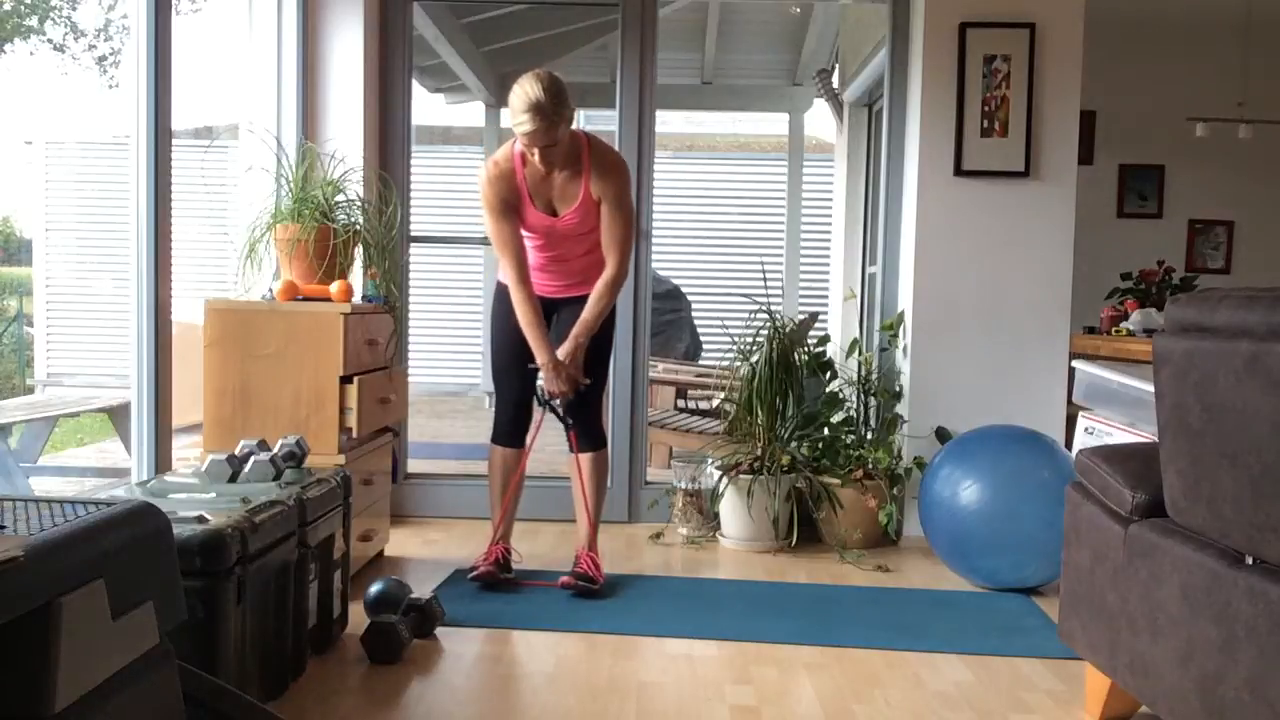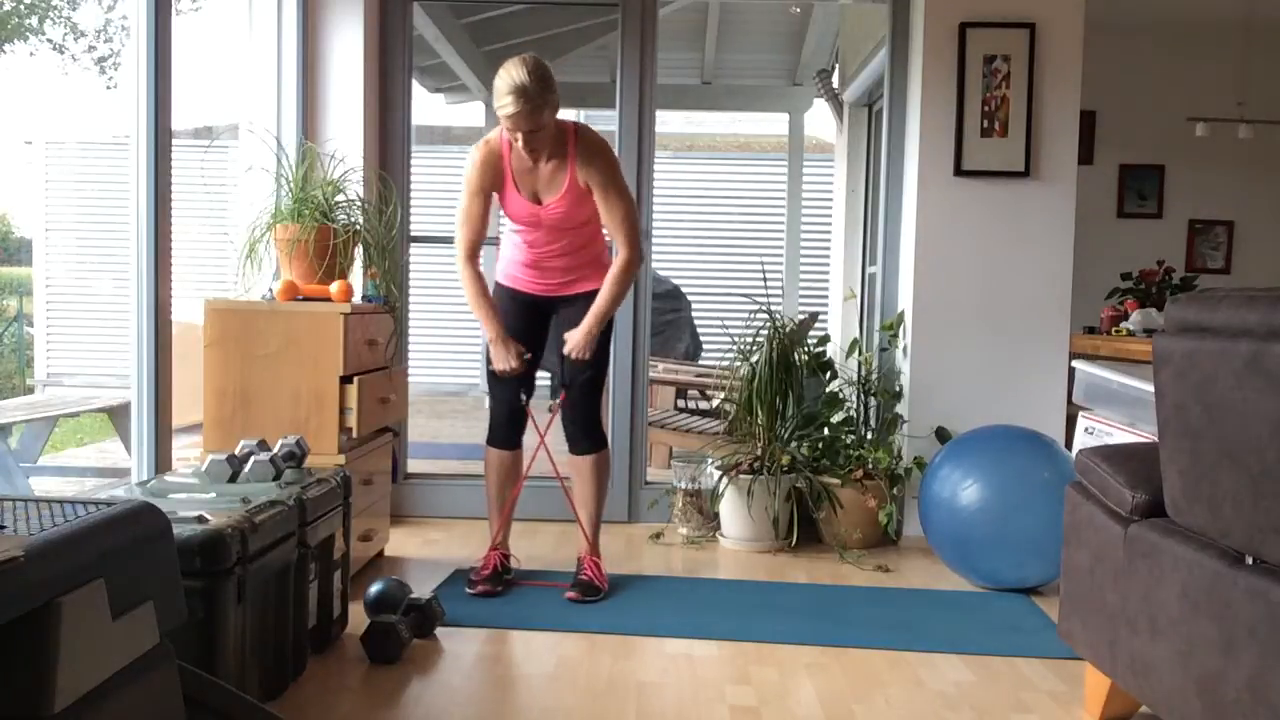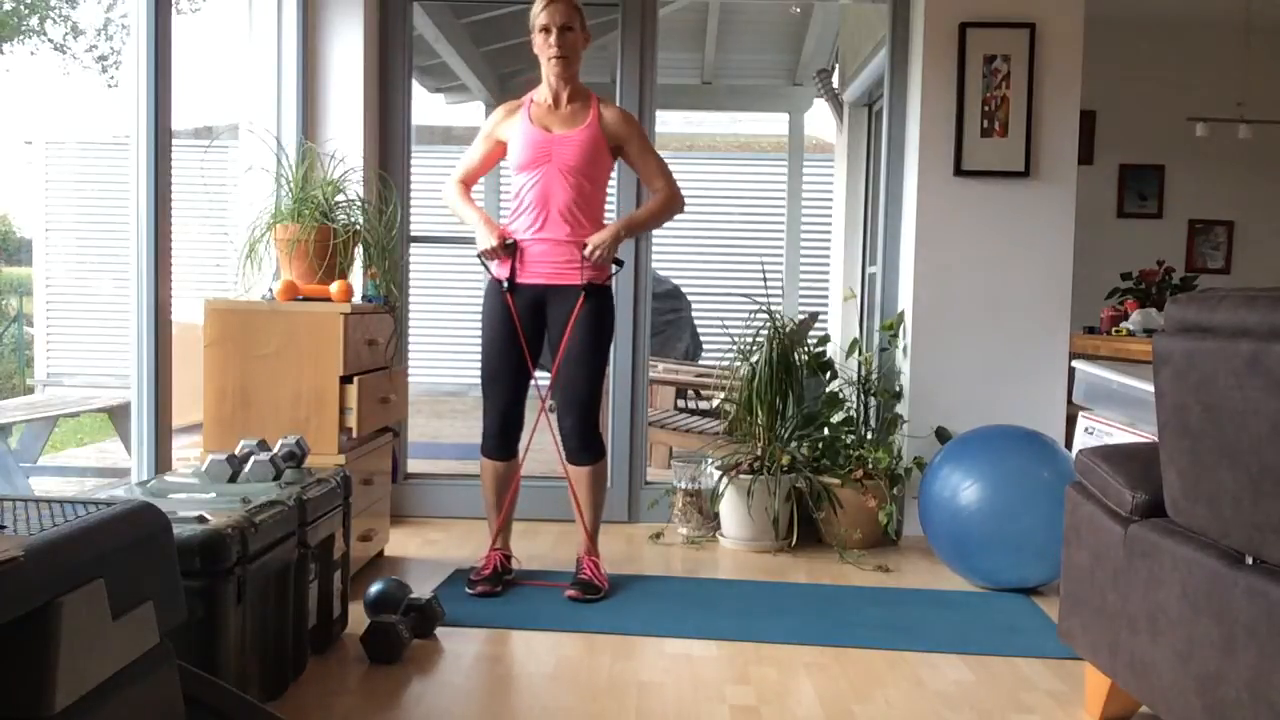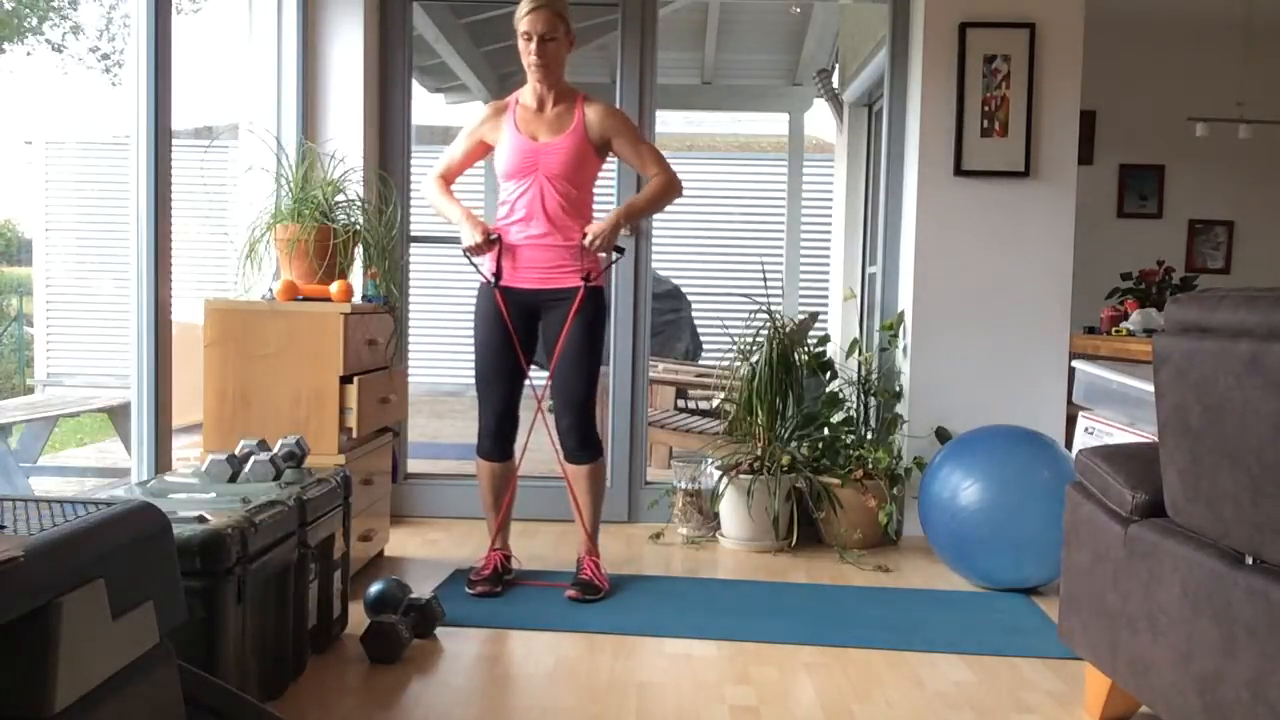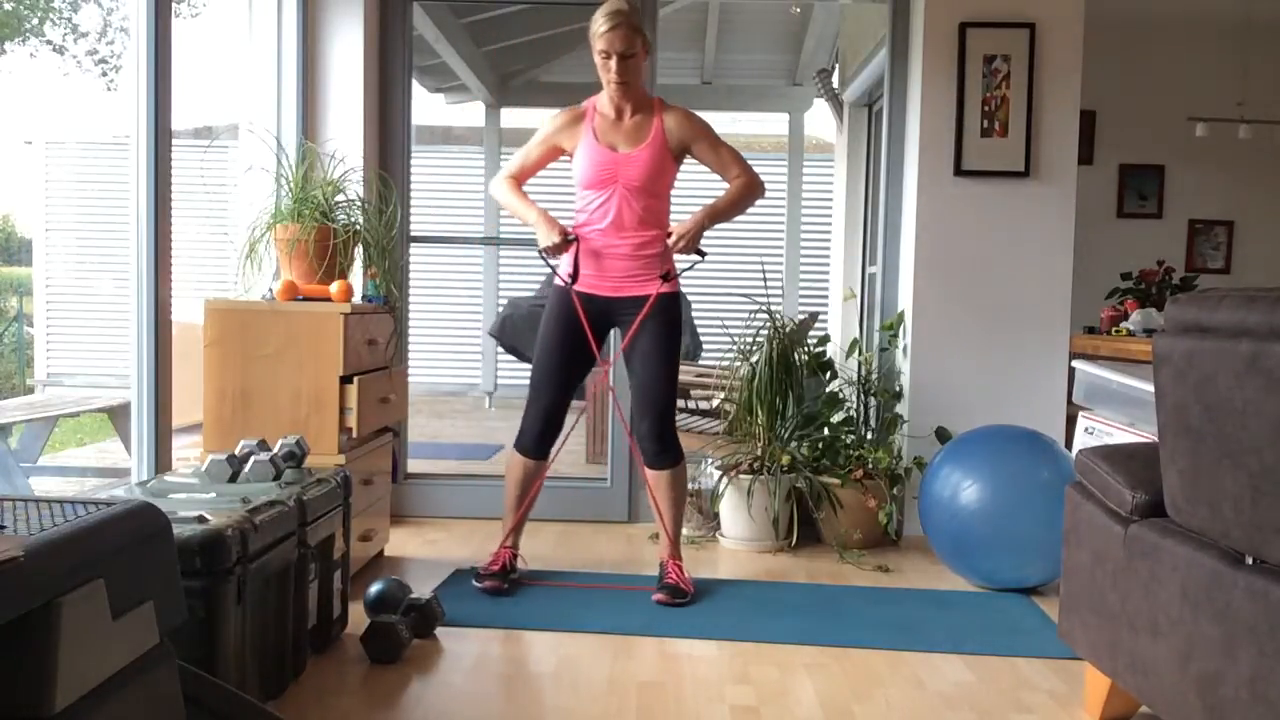
dt=1s
person 1, frame 1
left shoulder: (606, 167)
right shoulder: (499, 173)
left elbow: (617, 265)
right elbow: (517, 277)
left wrist: (575, 344)
right wrist: (546, 361)
left hip: (587, 295)
right hip: (520, 295)
left knee: (583, 416)
right knee: (510, 413)
left ankle: (587, 551)
right ankle: (499, 545)
person 1, frame 2
left shoulder: (591, 153)
right shoulder: (487, 157)
left elbow: (629, 252)
right elbow: (467, 258)
left wrist: (591, 327)
right wrist: (495, 338)
left hip: (583, 292)
right hip: (517, 289)
left knee: (582, 419)
right knee: (505, 417)
left ankle: (591, 556)
right ankle: (498, 550)
person 1, frame 3
left shoulder: (610, 120)
right shoulder: (509, 117)
left elbow: (670, 196)
right elbow: (456, 183)
left wrist: (618, 230)
right wrist: (482, 225)
left hip: (581, 286)
right hip: (513, 282)
left knee: (578, 422)
right knee: (500, 418)
left ankle: (589, 556)
right ankle: (498, 551)
person 1, frame 4
left shoulder: (597, 117)
right shoulder: (496, 117)
left elbow: (666, 182)
right elbow: (436, 180)
left wrist: (618, 217)
right wrist: (465, 220)
left hip: (574, 286)
right hip: (506, 284)
left knee: (575, 421)
right knee: (495, 420)
left ankle: (589, 555)
right ankle: (498, 551)
person 1, frame 5
left shoulder: (674, 124)
right shoulder: (572, 123)
left elbow: (748, 183)
right elbow: (504, 181)
left wrist: (701, 219)
right wrist: (540, 220)
left hip: (649, 295)
right hip: (578, 289)
left knee: (654, 428)
right knee: (540, 418)
left ankle: (671, 559)
right ankle: (507, 549)
